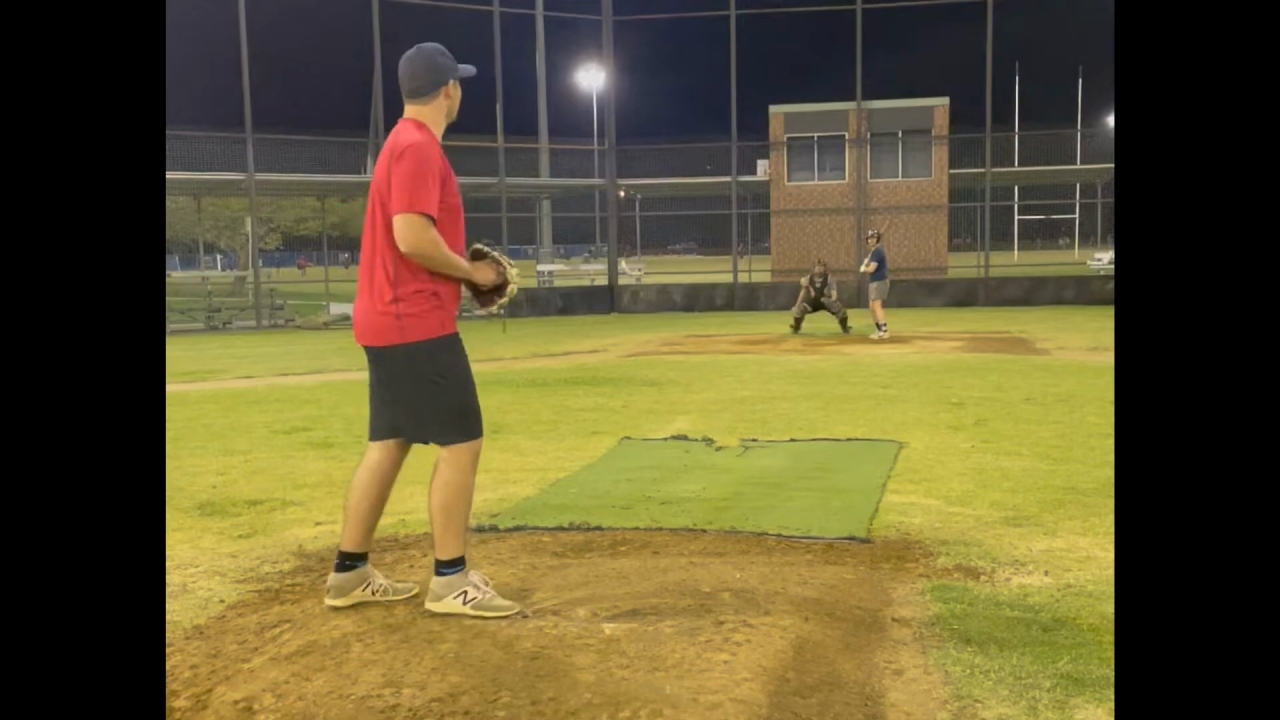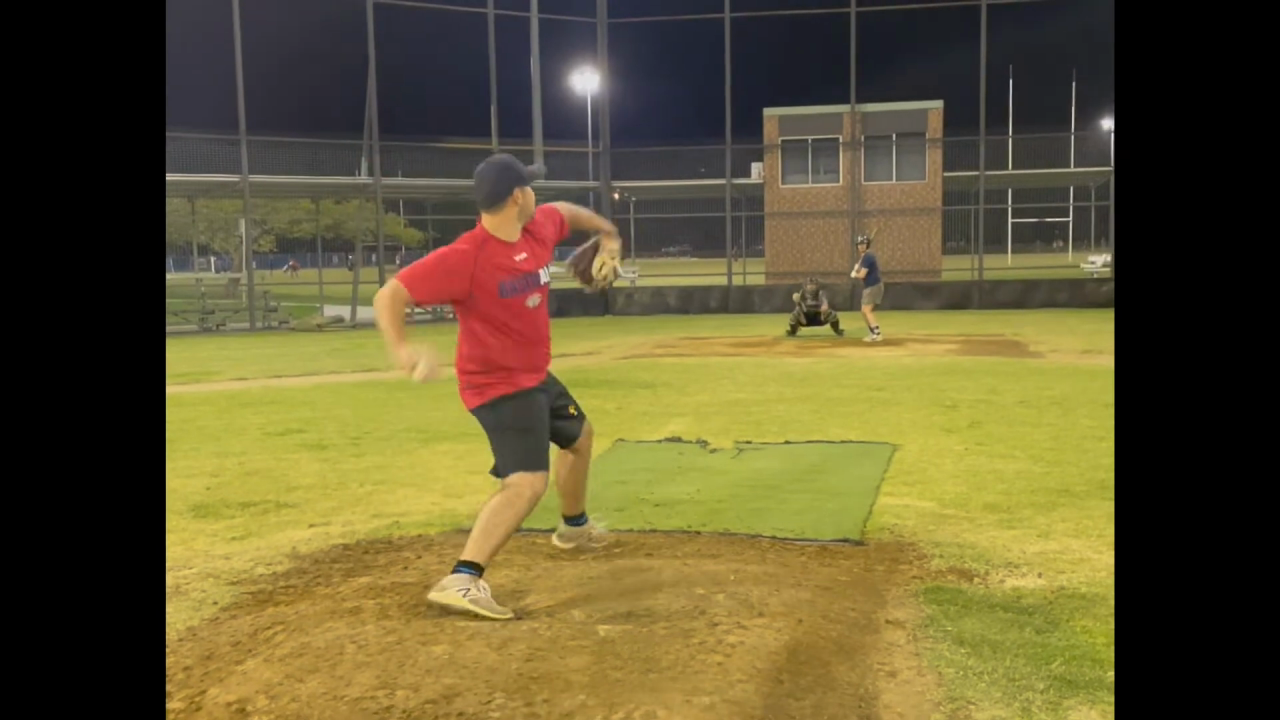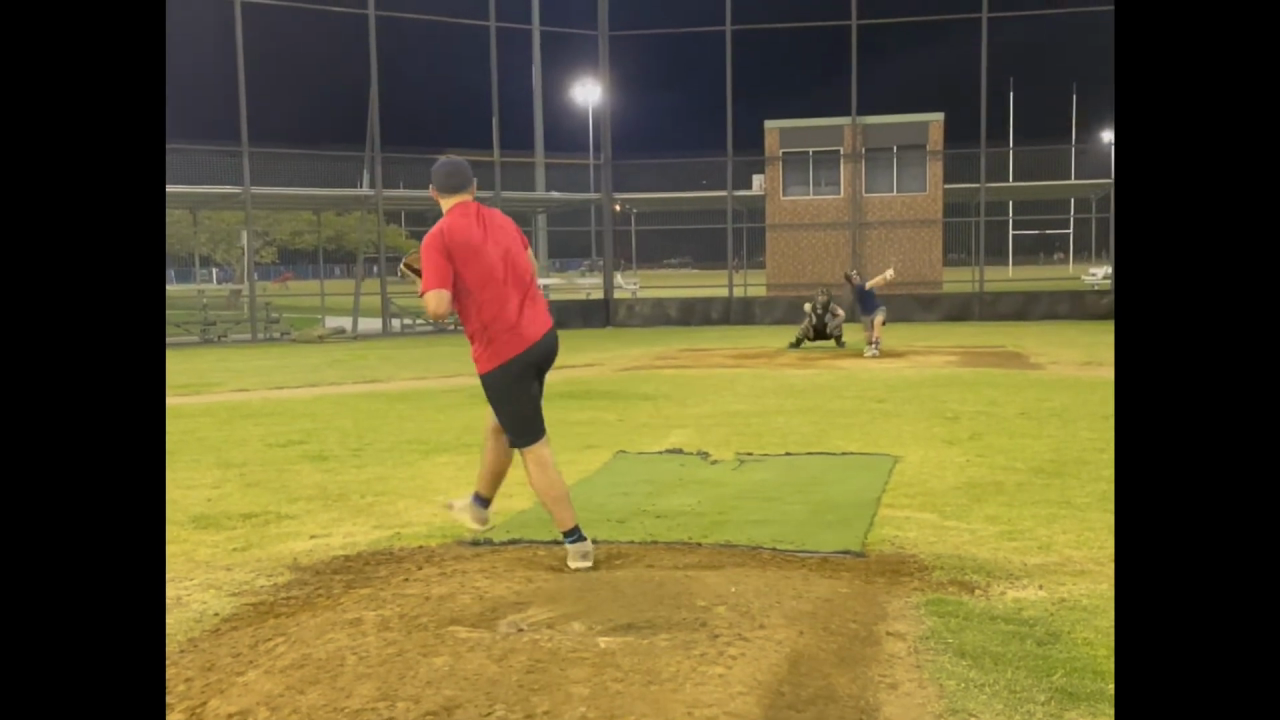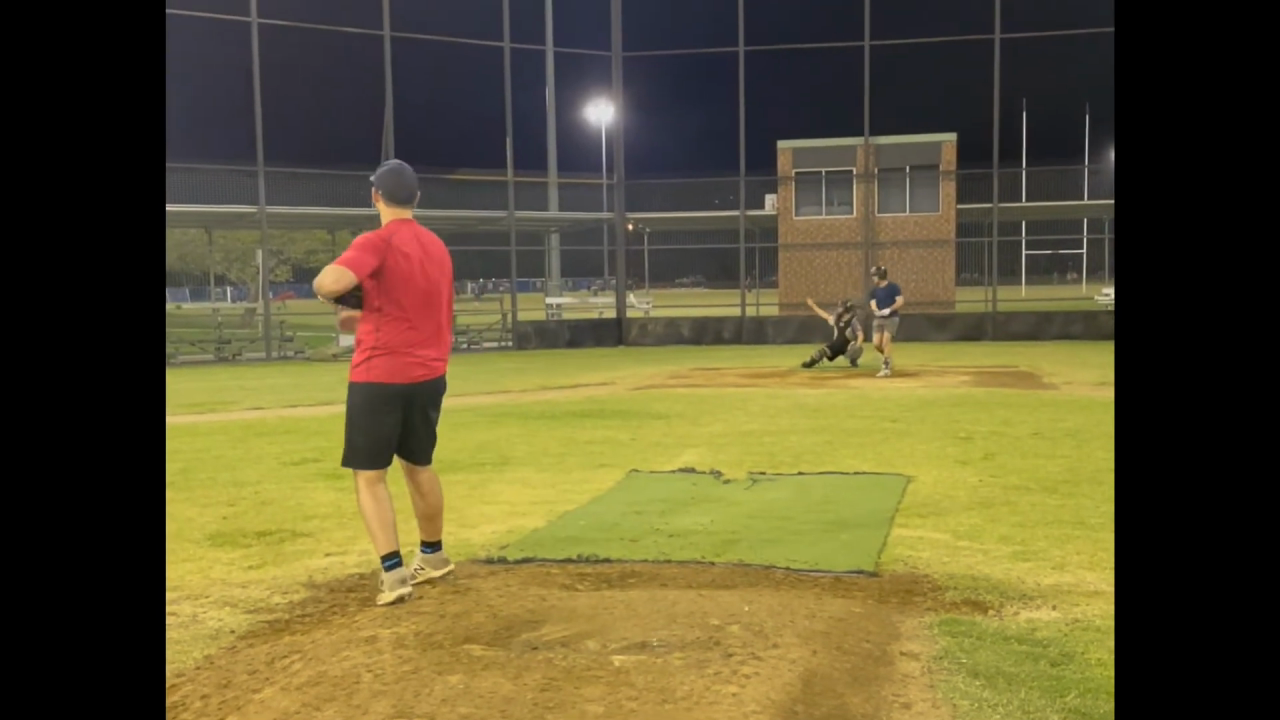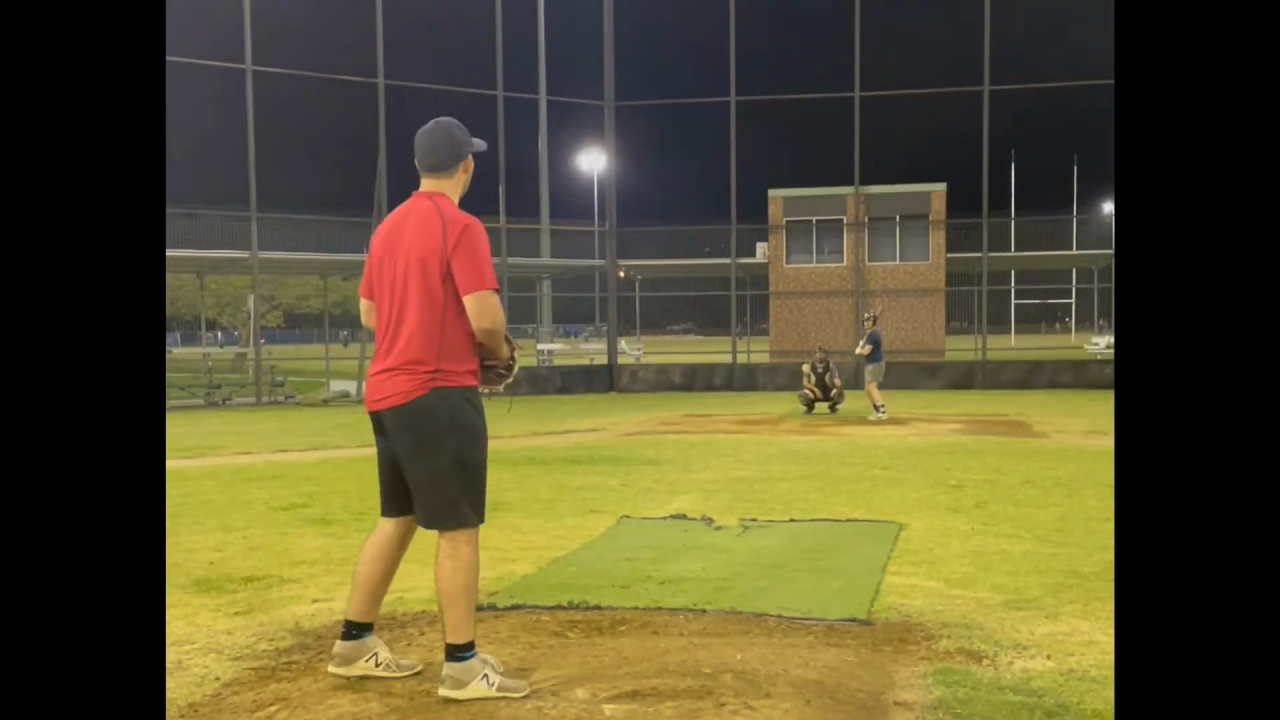
dt=1s
person 1, frame 1
left shoulder: (400, 144)
right shoulder: (420, 149)
right elbow: (412, 238)
left wrist: (461, 263)
right wrist: (472, 271)
left hip: (387, 320)
right hip: (416, 323)
left knee: (388, 446)
right knee: (461, 444)
left ankle: (349, 573)
right ankle: (449, 580)
person 1, frame 2
left shoulder: (541, 229)
right shoulder: (462, 258)
left elbow: (564, 209)
right elbow: (387, 297)
left wrist: (602, 229)
right wrist: (402, 349)
left hip: (536, 379)
right hip: (498, 389)
left knee: (580, 436)
right knee: (527, 481)
left ankle: (574, 527)
right ankle: (461, 579)
person 1, frame 3
left shoulder: (437, 238)
right shoulder: (501, 220)
left elbow: (439, 308)
left wrist: (432, 296)
left hip: (503, 355)
right hip: (541, 335)
left knee: (533, 447)
right knee: (500, 426)
left ankle: (576, 543)
right ankle: (479, 505)
person 1, frame 4
left shoulder: (375, 241)
right shoulder: (437, 247)
left elbow: (334, 283)
left wrist: (322, 279)
left hip: (378, 375)
right hip: (429, 375)
left knee: (369, 475)
right knee: (419, 467)
left ankle: (393, 572)
right ankle: (433, 555)
person 1, frame 5
left shoulder: (387, 228)
right shoulder: (461, 226)
left elbow: (369, 314)
right elbow: (486, 317)
right wrist: (498, 350)
left hip: (388, 392)
right hip: (439, 393)
left knee: (397, 519)
right knee: (458, 528)
left ankle: (354, 643)
right ankle: (461, 666)
